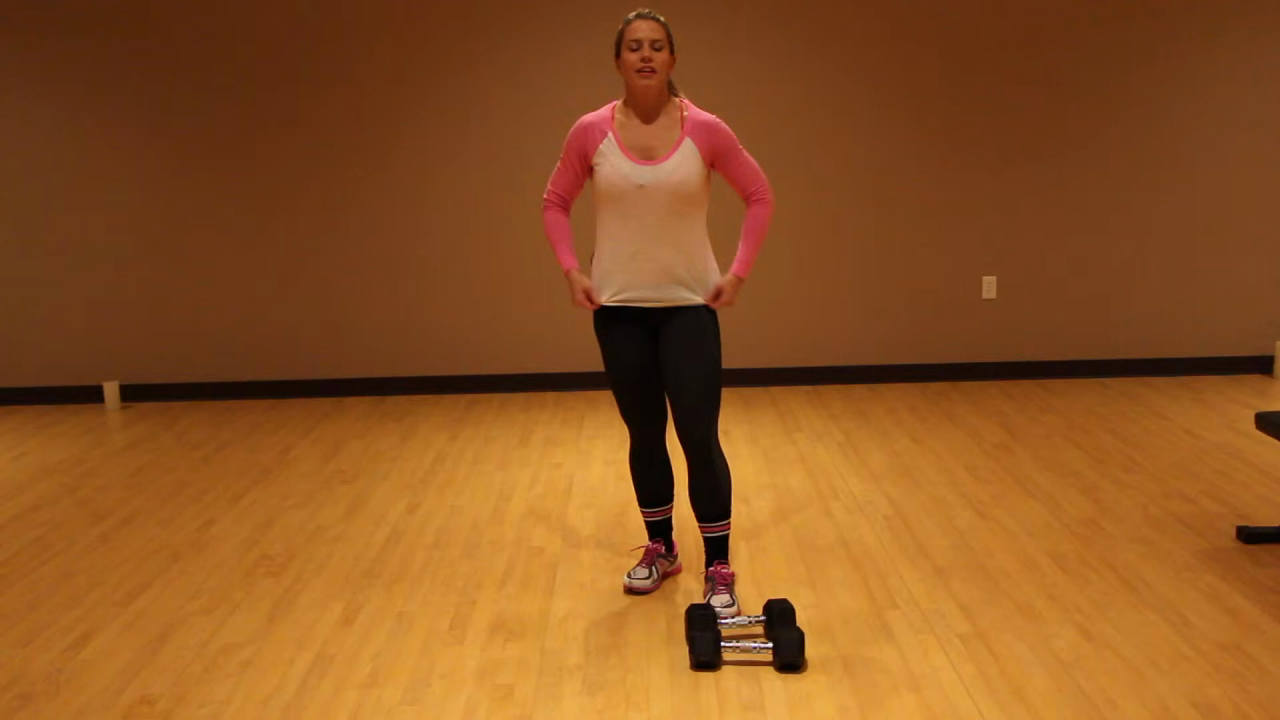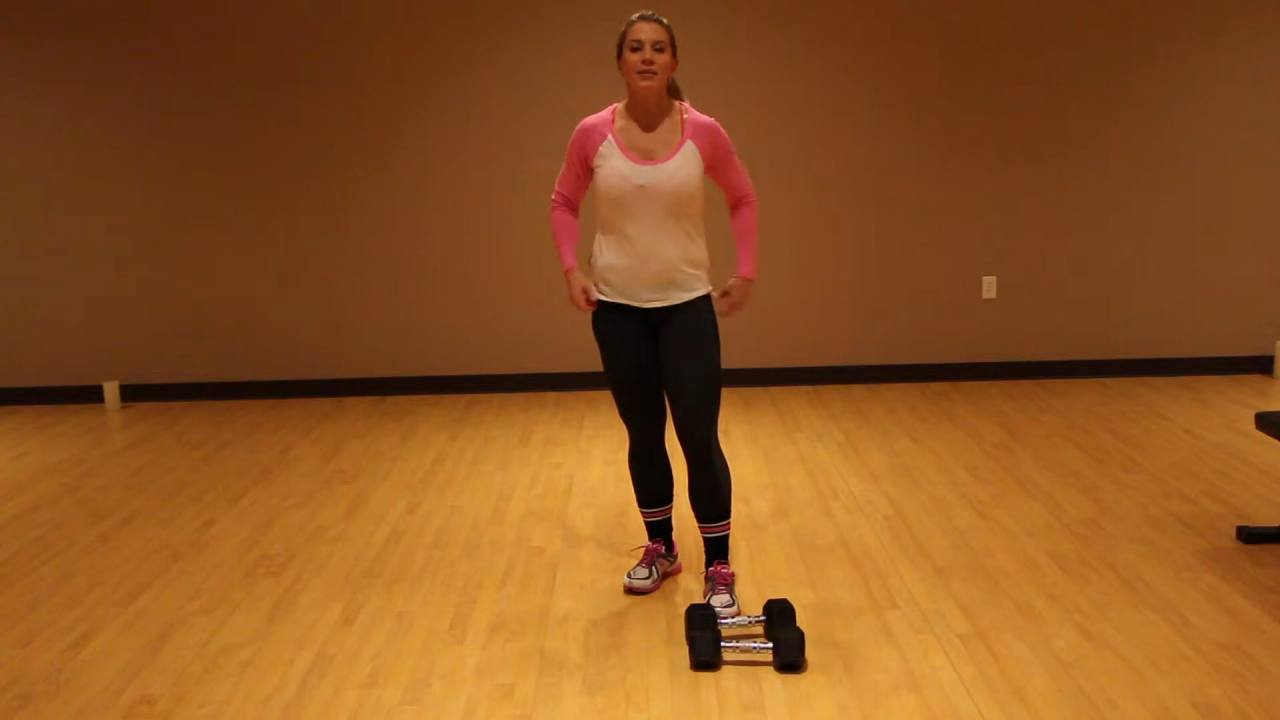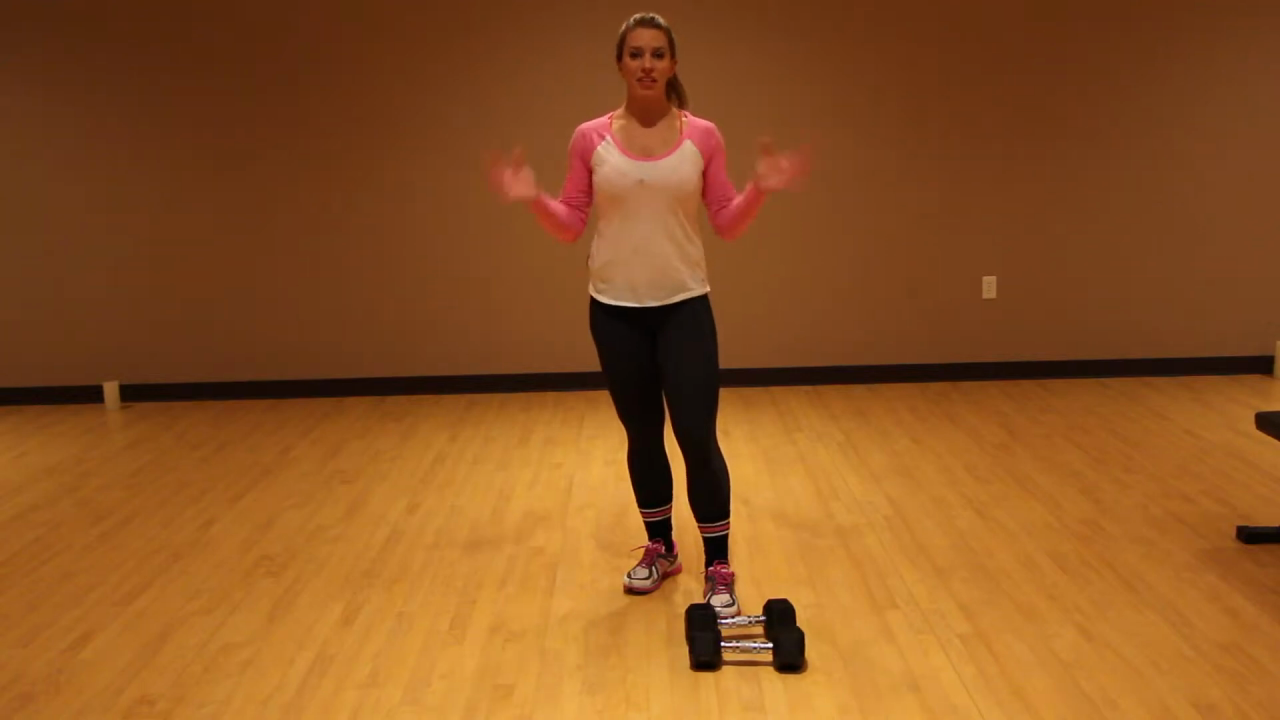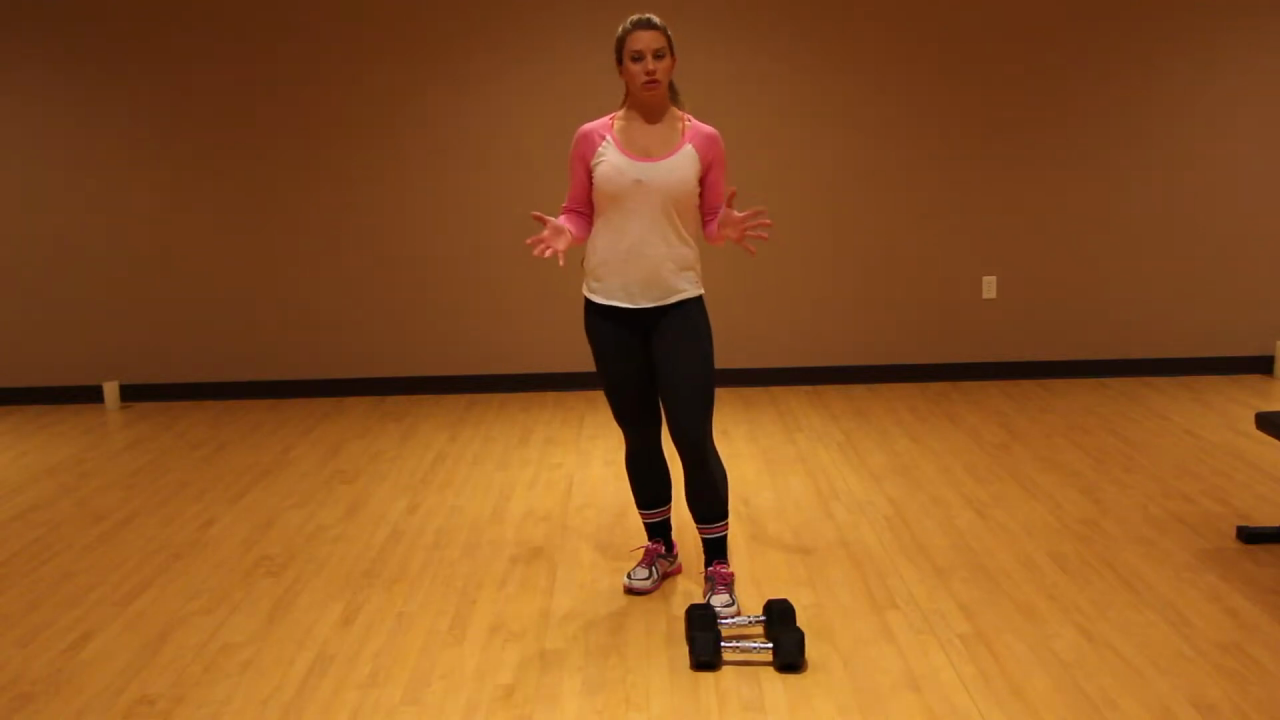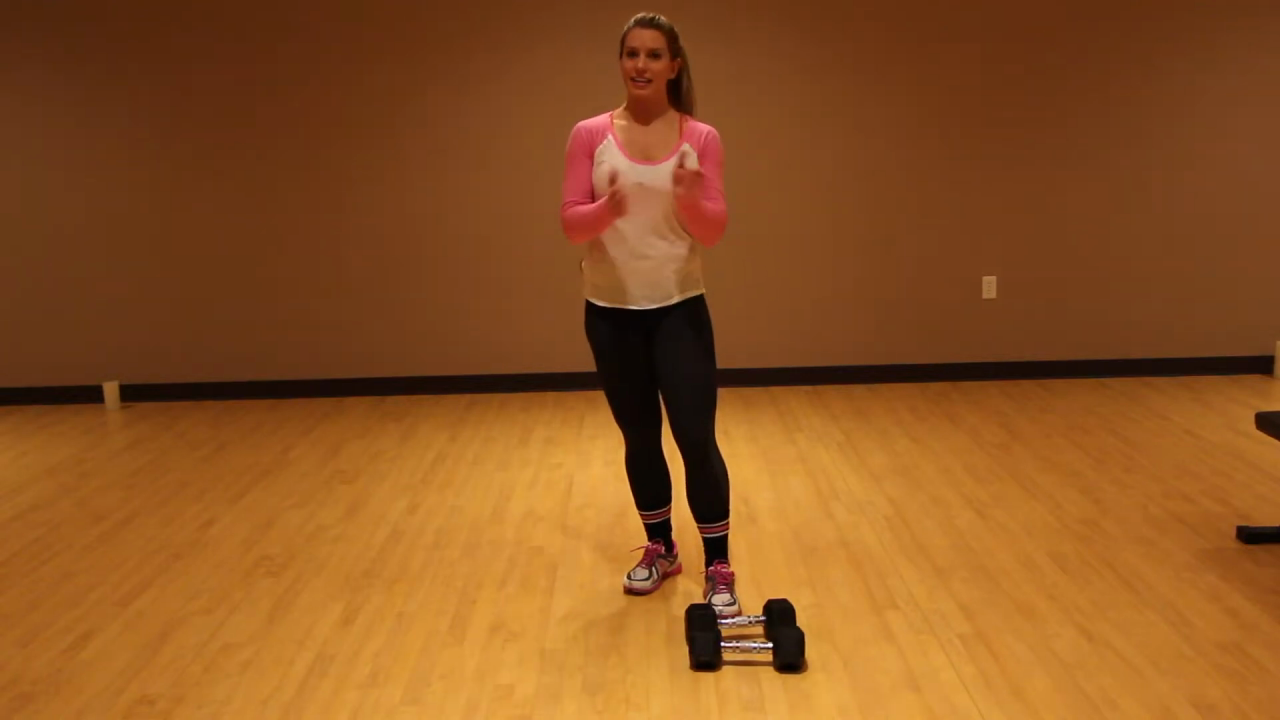
dt=0.5s
person 1, frame 1
left shoulder: (705, 129)
right shoulder: (590, 131)
left elbow: (759, 195)
right elbow: (554, 203)
left wrist: (739, 271)
right wrist: (571, 270)
left hip: (688, 305)
right hip: (619, 308)
left knee: (699, 438)
right knee: (644, 436)
left ankle: (718, 568)
right ankle: (660, 549)
person 1, frame 2
left shoulder: (703, 132)
right shoulder: (592, 133)
left elbow: (743, 200)
right elbow: (564, 203)
left wrist: (745, 272)
right wrist: (571, 267)
left hip: (688, 305)
right hip: (618, 308)
left knee: (699, 437)
right knee: (643, 436)
left ankle: (718, 568)
right ankle: (660, 549)
person 1, frame 3
left shoulder: (704, 136)
right shoulder: (590, 138)
left elbow: (725, 222)
right elbow: (571, 222)
left wrist: (761, 192)
right wrist: (534, 200)
left hip: (684, 306)
right hip: (615, 309)
left knee: (698, 438)
right knee: (643, 435)
left ankle: (718, 568)
right ankle: (660, 549)
person 1, frame 4
left shoulder: (703, 140)
right shoulder: (591, 138)
left elbow: (709, 221)
right elbow: (579, 213)
left wrist: (727, 228)
right wrist: (563, 231)
left hip: (679, 307)
right hip: (610, 309)
left knee: (694, 438)
right knee: (639, 437)
left ankle: (717, 568)
right ankle: (660, 548)
person 1, frame 5
left shoulder: (702, 138)
right shoulder: (589, 134)
left elbow: (714, 230)
right elbow: (571, 223)
left wrist: (691, 200)
right wrist: (609, 208)
left hip: (679, 306)
right hip: (612, 309)
left knee: (697, 438)
right knee: (640, 437)
left ankle: (718, 568)
right ankle: (660, 549)
